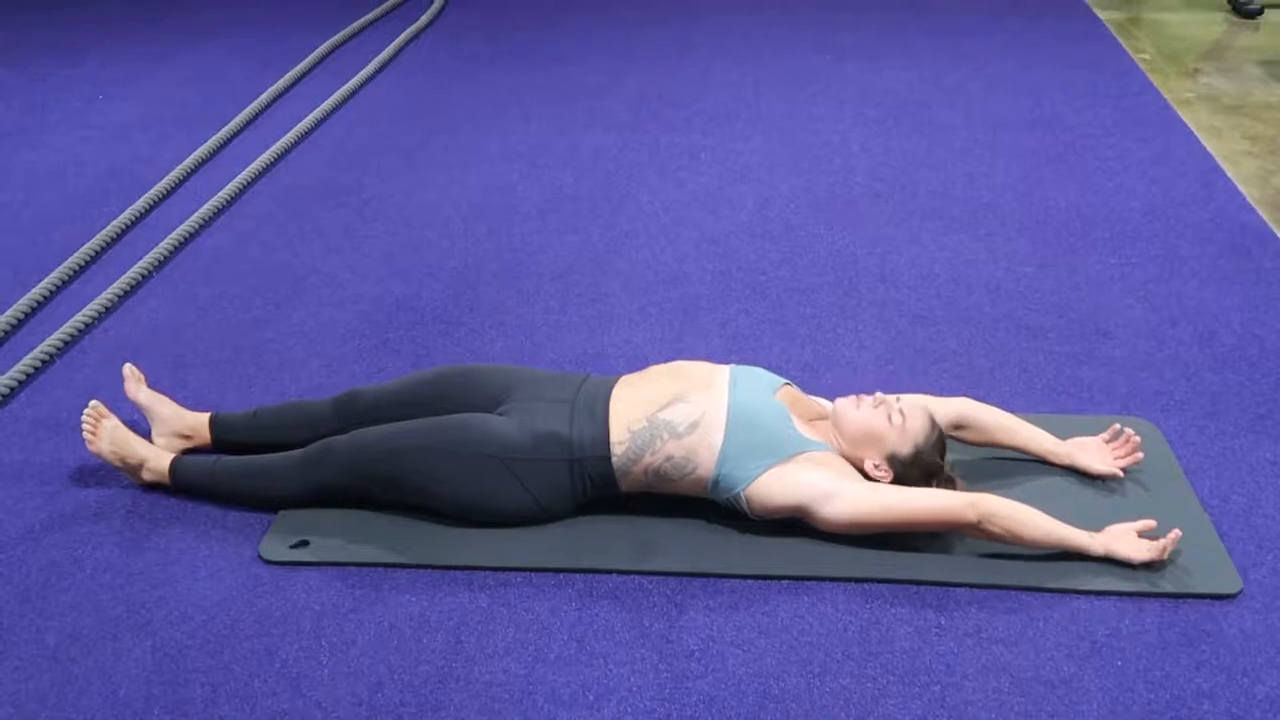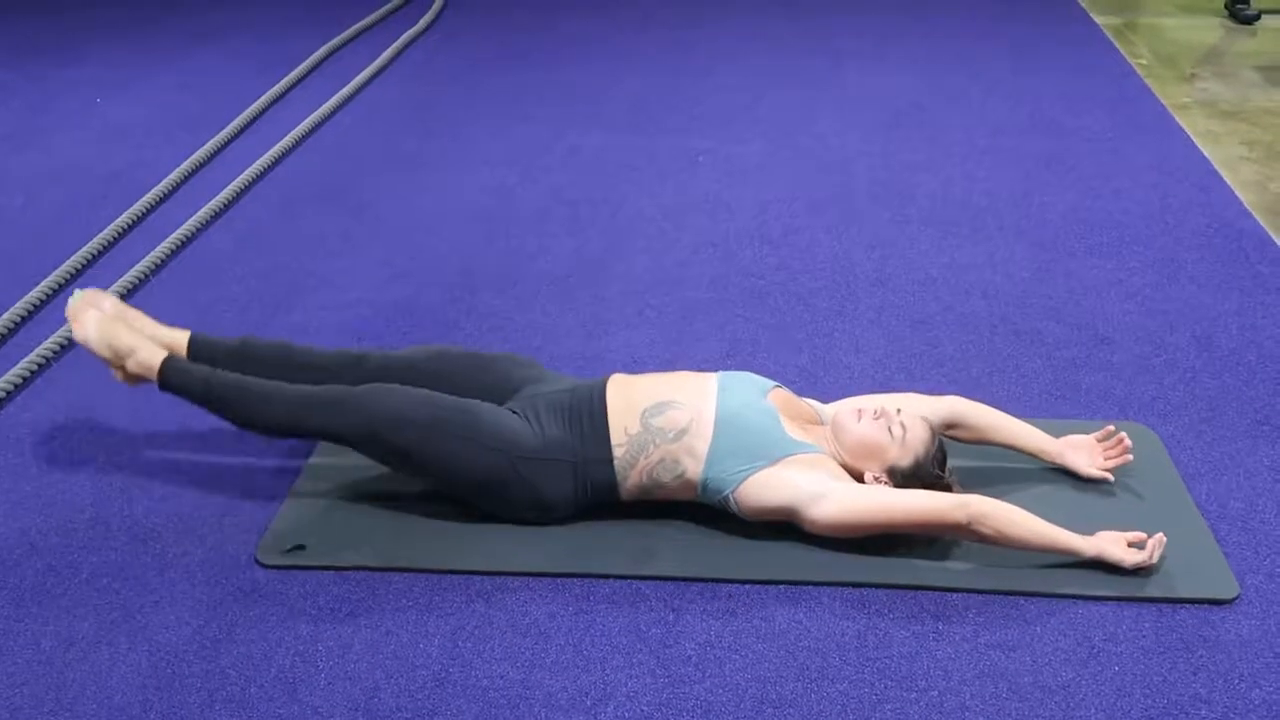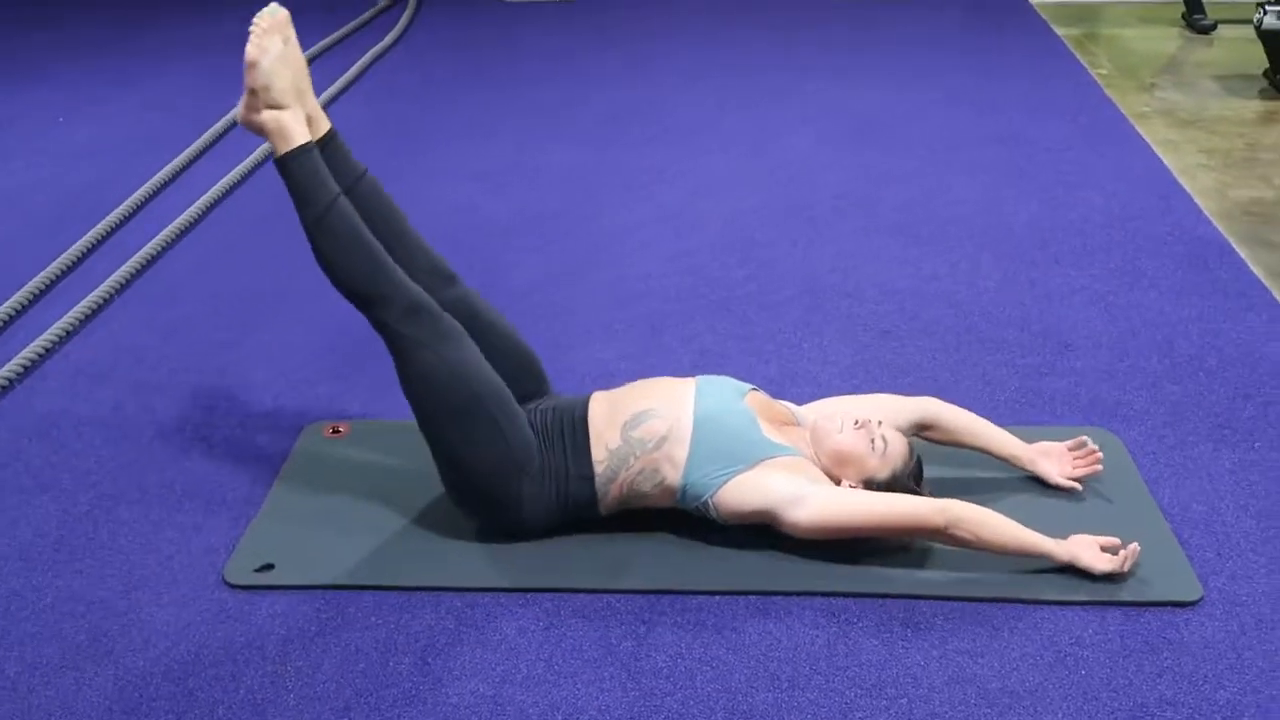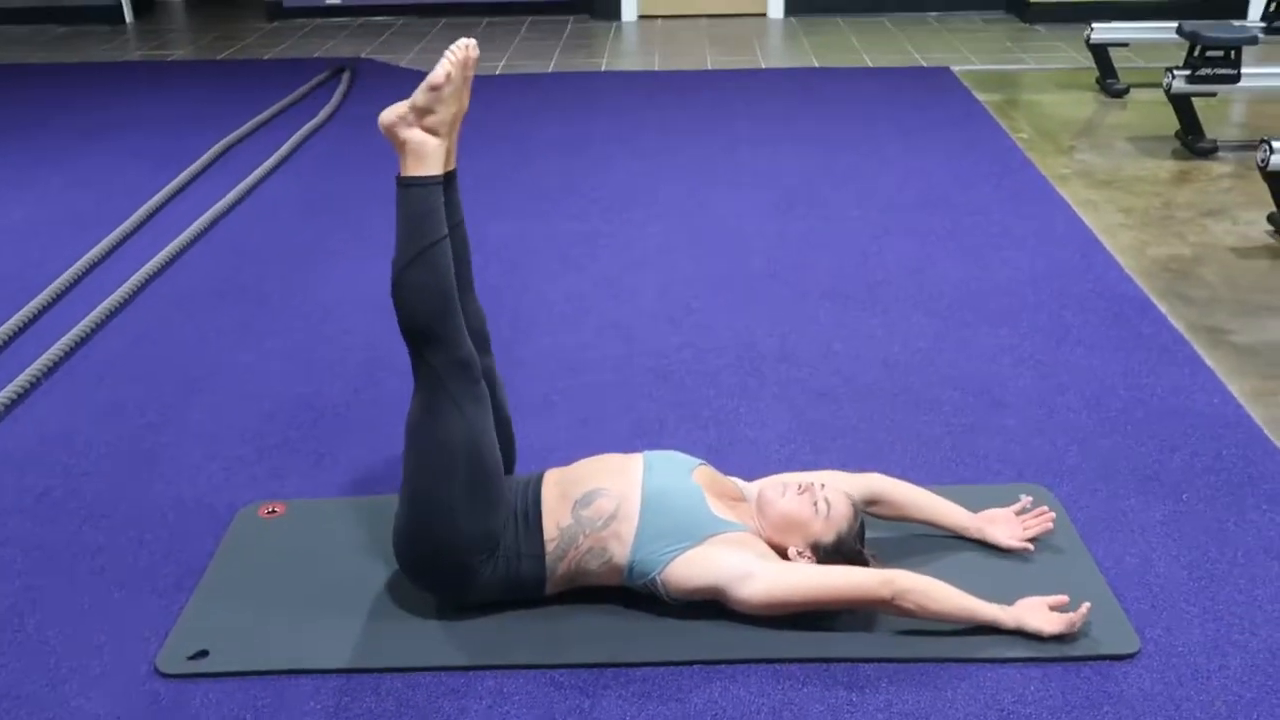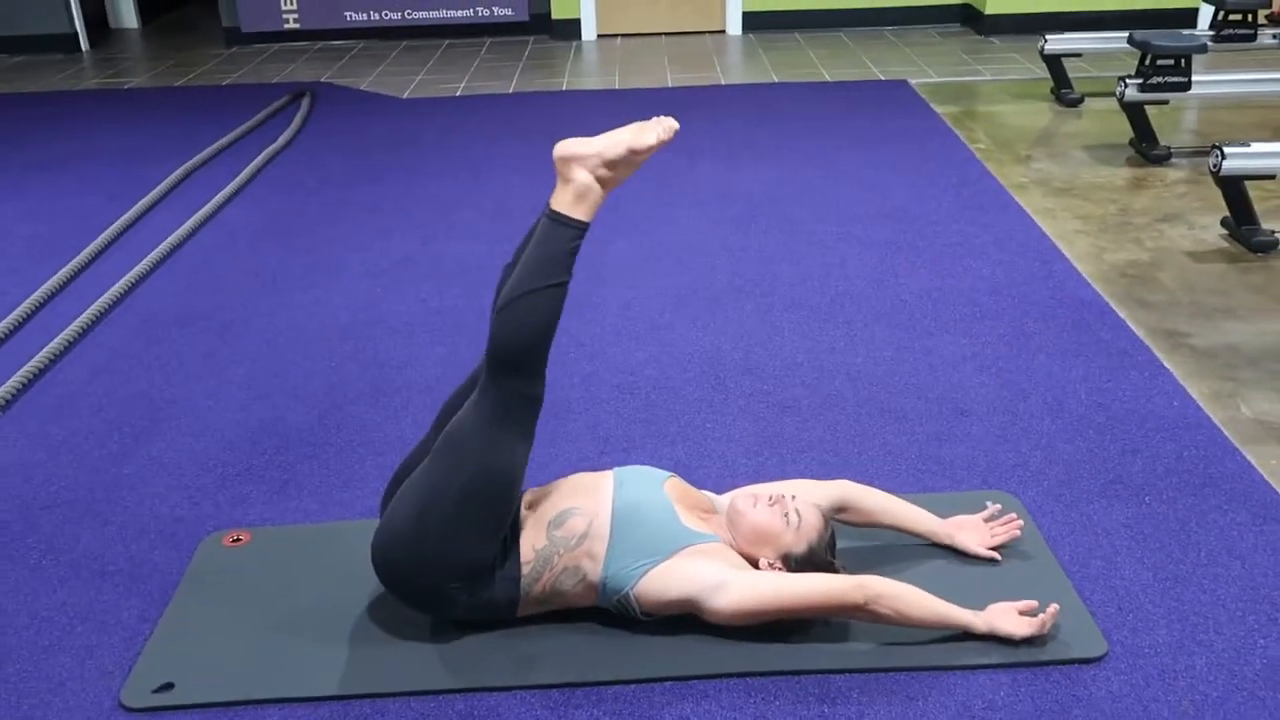
dt=1s
person 1, frame 1
left shoulder: (824, 487)
right shoulder: (816, 411)
left elbow: (974, 512)
right elbow: (963, 405)
left wrist: (1101, 545)
right wrist: (1068, 450)
left hip: (548, 464)
right hip: (566, 395)
left knee: (342, 464)
right knee: (364, 407)
left ankle: (162, 466)
right ankle: (195, 426)
person 1, frame 2
left shoulder: (819, 490)
right shoulder: (819, 415)
left elbow: (961, 512)
right elbow: (954, 401)
left wrist: (1092, 547)
right wrist: (1059, 447)
left hip: (547, 465)
right hip: (568, 393)
left knee: (344, 411)
right knee: (366, 371)
left ankle: (154, 364)
right ankle: (171, 344)
person 1, frame 3
left shoulder: (795, 494)
right shoulder: (802, 425)
left elbow: (942, 517)
right elbow: (928, 406)
left wrist: (1064, 551)
right wrist: (1030, 457)
left hip: (522, 484)
right hip: (552, 420)
left knee: (406, 307)
right knee: (434, 286)
left ankle: (290, 133)
person 1, frame 4
left shoulder: (744, 568)
right shoulder: (743, 500)
left elbow: (886, 589)
right elbow: (875, 483)
left wrist: (1011, 618)
right wrist: (976, 525)
left hip: (468, 553)
right hip: (511, 508)
left knee: (444, 354)
left ankle: (422, 151)
person 1, frame 5
left shoulder: (718, 582)
right shoulder: (711, 512)
left elbow: (862, 595)
right elbow: (842, 491)
left wrist: (981, 620)
right wrist: (945, 531)
left hip: (441, 568)
left knee: (514, 373)
